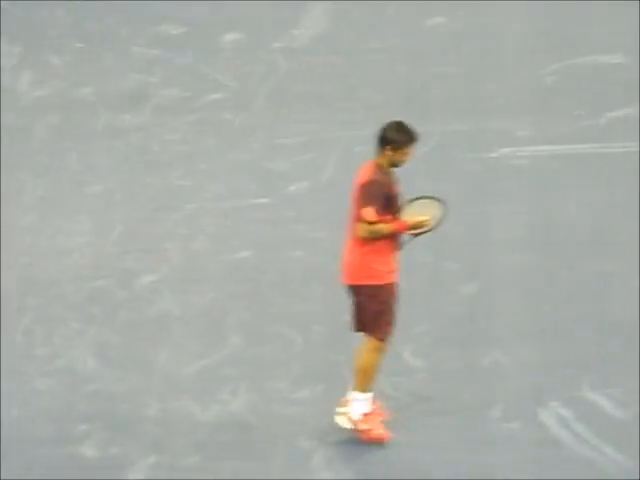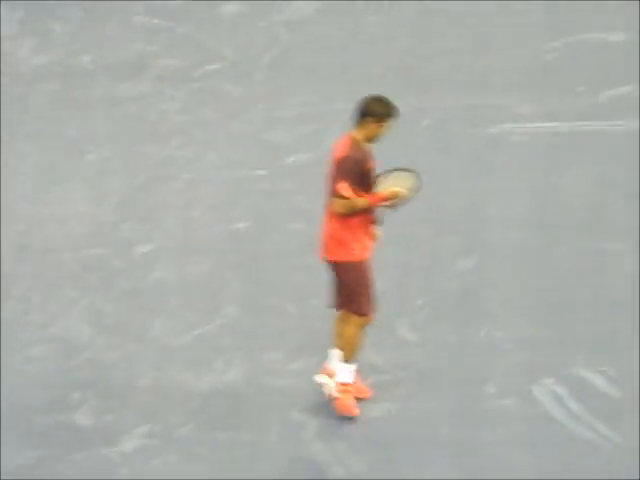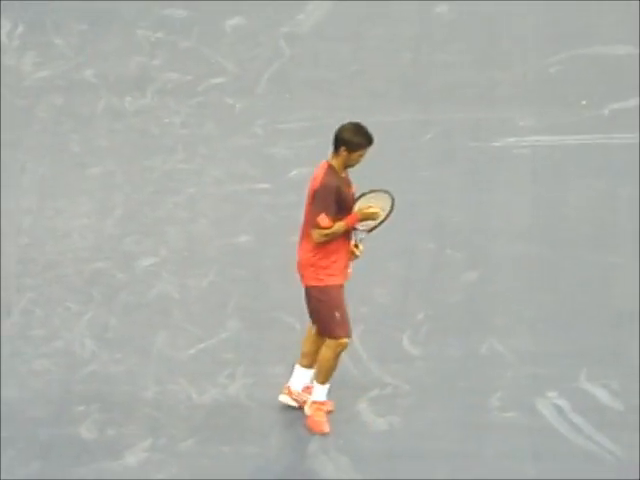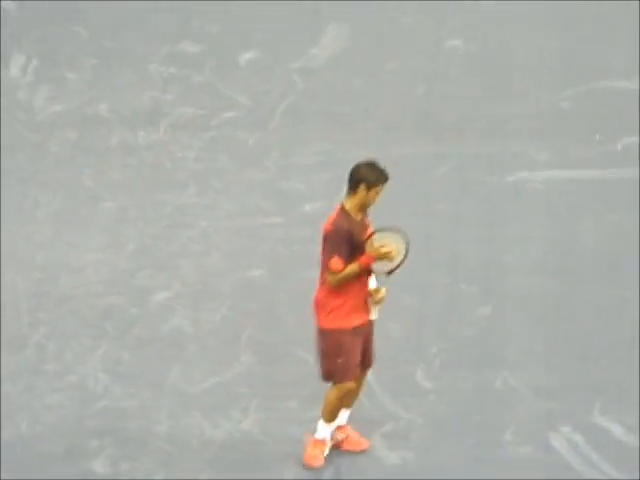
dt=0.7s
person 1, frame 1
left shoulder: (375, 172)
right shoulder: (378, 182)
right elbow: (364, 229)
right wrist: (404, 225)
left hip: (365, 270)
right hip: (373, 272)
left knee: (374, 337)
right knee: (377, 339)
left ankle: (357, 401)
right ankle: (359, 413)
person 1, frame 2
left shoulder: (357, 148)
right shoulder: (351, 156)
right elbow: (340, 206)
left wrist: (368, 223)
right wrist: (380, 198)
left hip: (354, 242)
right hip: (345, 247)
left knee: (349, 310)
right knee: (358, 314)
left ankle: (335, 369)
right ankle: (343, 382)
person 1, frame 3
left shoulder: (337, 174)
right shoulder: (328, 184)
right elbow: (319, 234)
left wrist: (349, 242)
right wrist: (357, 218)
left hip: (328, 266)
right hip: (322, 272)
left knee: (321, 331)
right knee: (339, 339)
left ankle: (296, 388)
right ankle: (316, 400)
person 1, frame 4
left shoulder: (360, 218)
right shoulder: (338, 227)
right elbow: (334, 278)
left wrist: (372, 286)
right wrist: (371, 258)
left hip: (359, 312)
right hip: (336, 316)
left knee: (359, 374)
right knee: (344, 383)
left ankle: (339, 428)
right ankle: (320, 436)
